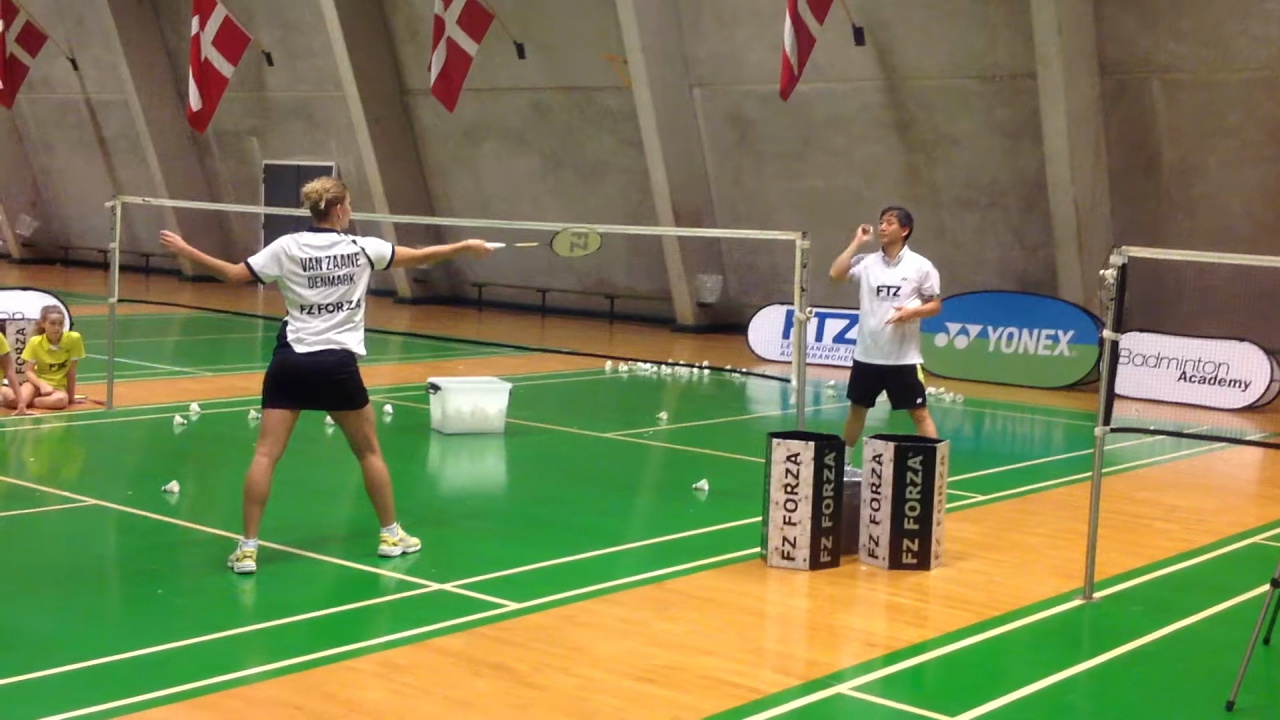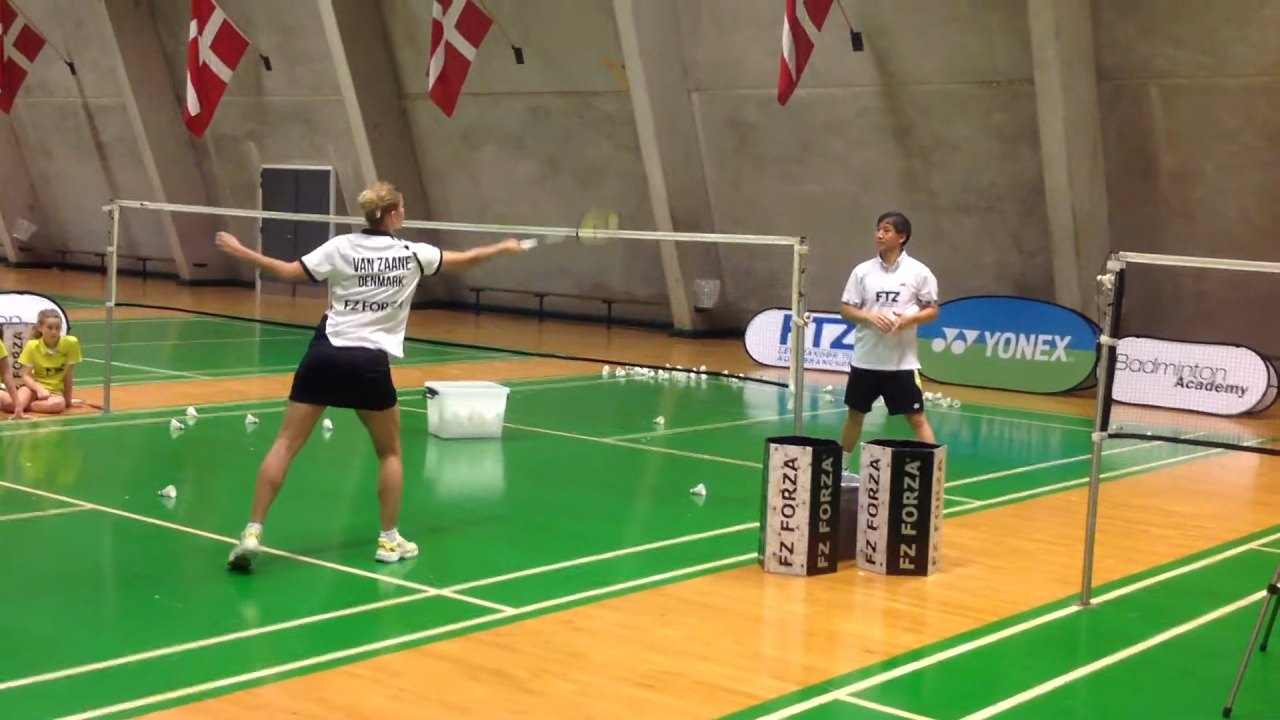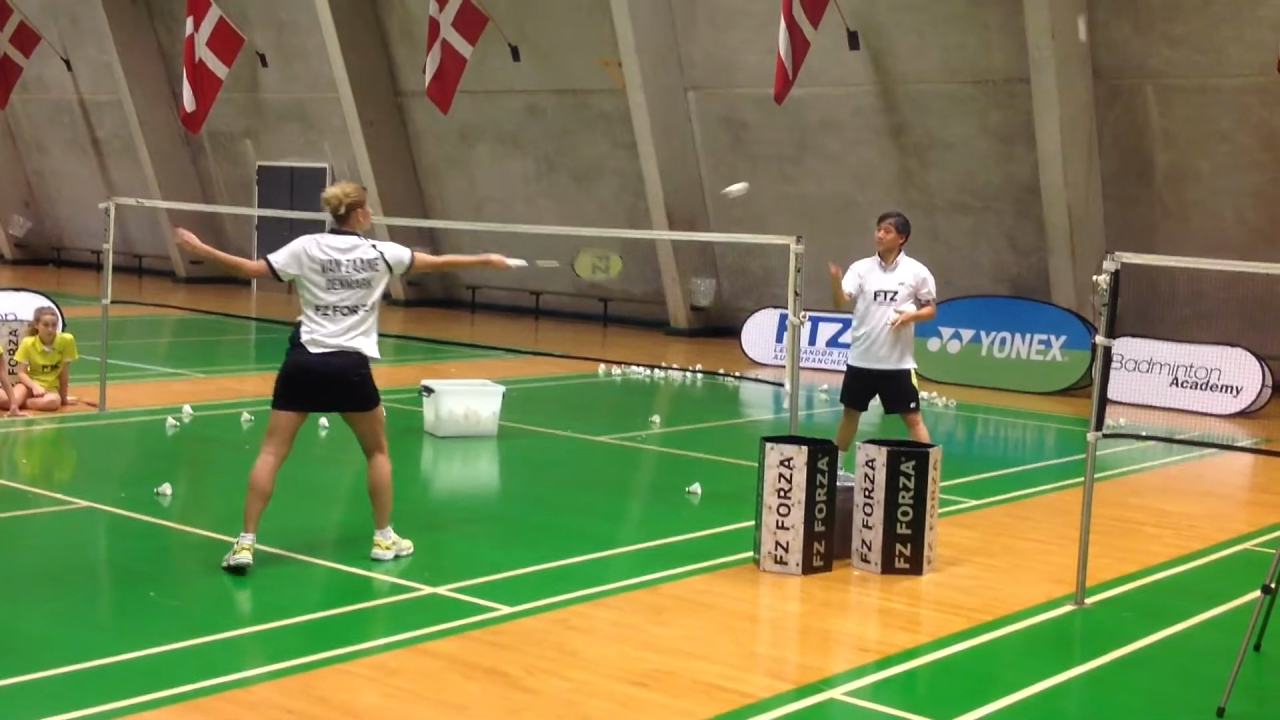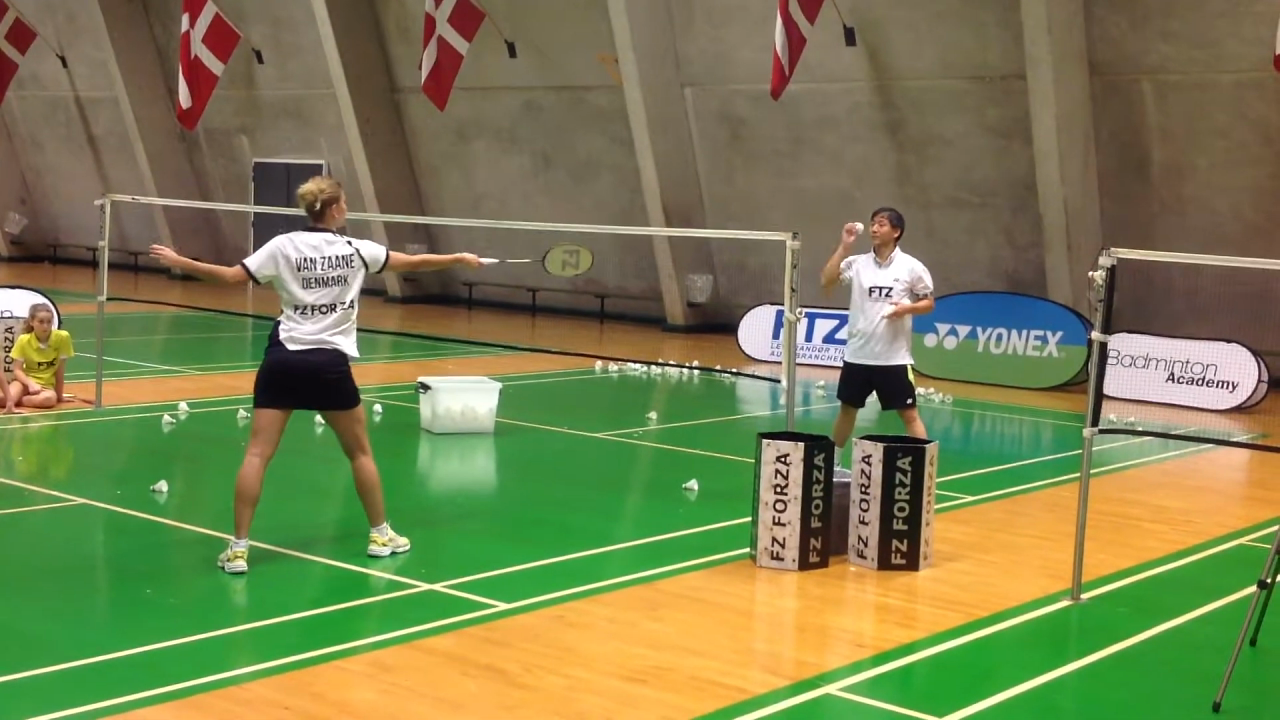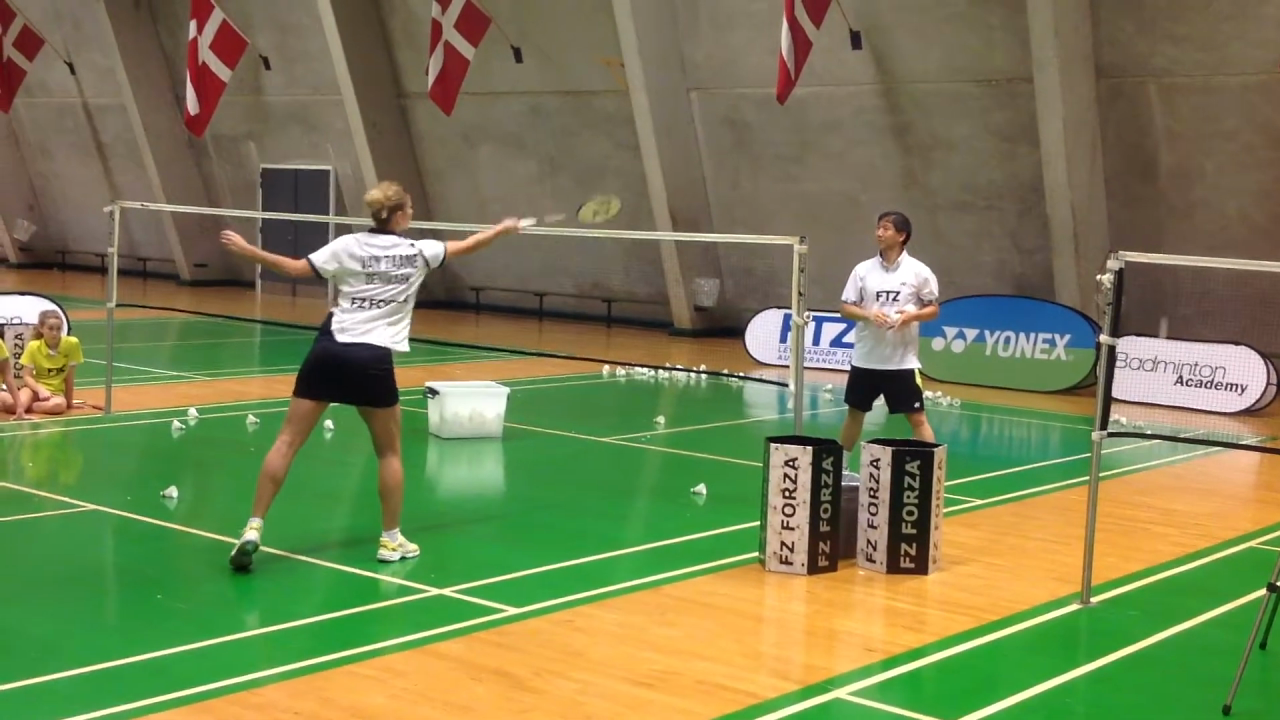
dt=1s
person 1, frame 1
left shoulder: (287, 247)
right shoulder: (362, 248)
left elbow: (234, 274)
right elbow: (420, 256)
left wrist: (185, 250)
right wrist: (465, 246)
left hip: (290, 363)
right hip: (337, 365)
left knee: (266, 454)
right knee: (369, 451)
left ankle: (248, 548)
right ankle: (391, 534)
person 1, frame 2
left shoulder: (341, 246)
right shoulder: (412, 254)
left elbow: (288, 273)
right elbow: (464, 259)
left wrist: (241, 251)
right wrist: (504, 248)
left hip: (324, 356)
right hip: (369, 363)
left knee: (284, 445)
right knee: (390, 453)
left ankle: (252, 534)
right ankle: (389, 540)
person 1, frame 3
left shoulder: (307, 247)
right shoulder: (380, 253)
left elbow: (252, 269)
right elbow: (438, 262)
left wrist: (203, 250)
right wrist: (486, 260)
left hip: (302, 362)
right hip: (348, 366)
left knee: (272, 453)
right knee: (377, 451)
left ankle: (244, 543)
right ankle: (384, 538)
person 1, frame 4
left shoulder: (283, 246)
right shoulder: (356, 250)
left elbow: (231, 276)
right elbow: (414, 262)
left wrist: (179, 262)
right wrist: (459, 258)
left hip: (283, 361)
right hip: (329, 364)
left knee: (258, 453)
right knee: (360, 452)
left ankle: (238, 548)
right ankle: (380, 534)
person 1, frame 5
left shoulder: (348, 245)
right shoulder: (418, 252)
left elbow: (296, 269)
right elbow: (466, 245)
left wrist: (247, 250)
right wrist: (503, 228)
left hip: (328, 352)
right hip: (373, 361)
left knee: (287, 441)
right knee: (389, 452)
left ankle: (253, 528)
right ankle: (391, 539)
person 2, frame 1
left shoulder: (921, 266)
right shoulder: (866, 262)
left elbow: (936, 305)
right elbow: (835, 275)
left wrist: (912, 311)
right wrist: (857, 243)
left hip: (904, 357)
right hip: (867, 354)
left knee: (919, 413)
right knee: (857, 409)
right ankle: (843, 463)
person 2, frame 2
left shoulder: (919, 272)
right shoulder: (863, 271)
left elbow: (932, 310)
right elbow: (847, 309)
left wrist: (911, 318)
right wrist: (868, 316)
left hip: (902, 362)
right hip: (865, 360)
left knee: (916, 418)
right knee: (855, 414)
right ankle: (840, 467)
person 2, frame 3
left shoulder: (917, 272)
right shoulder: (861, 268)
left elbow: (931, 308)
right elbow: (841, 302)
left wrist: (912, 315)
right wrist: (836, 284)
left hip: (898, 362)
right hip: (861, 359)
left knee: (912, 418)
right knee: (850, 413)
right ankle: (836, 467)
person 2, frame 4
left shoulder: (912, 267)
right shoulder: (856, 263)
left elbow: (929, 303)
right elbow: (826, 282)
left wrist: (908, 307)
right wrist: (844, 246)
left hip: (895, 357)
right hip: (858, 355)
left knee: (909, 414)
right knee: (847, 409)
person 2, frame 5
left shoulder: (919, 272)
right shoulder: (862, 269)
left elbow: (933, 309)
right elbow: (846, 308)
left wrist: (911, 316)
right wrist: (869, 315)
left hip: (902, 362)
right hip: (865, 359)
left knee: (917, 418)
right knee: (855, 413)
right ankle: (840, 466)
